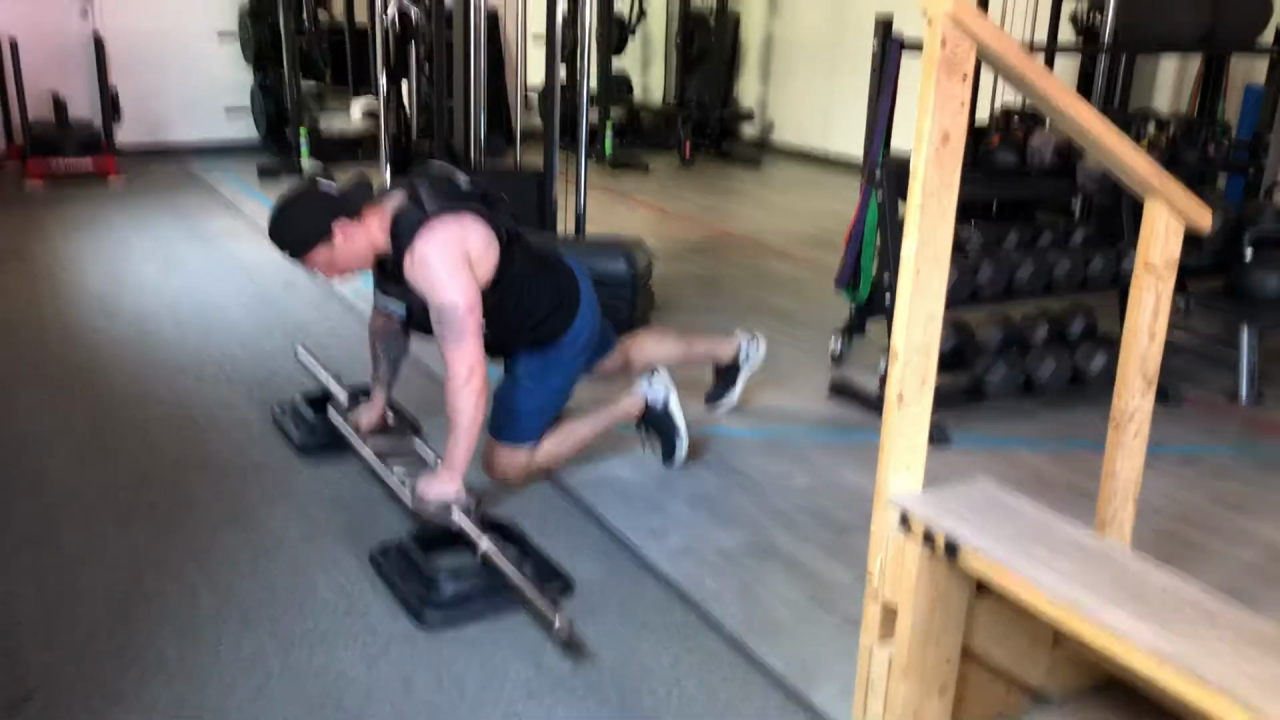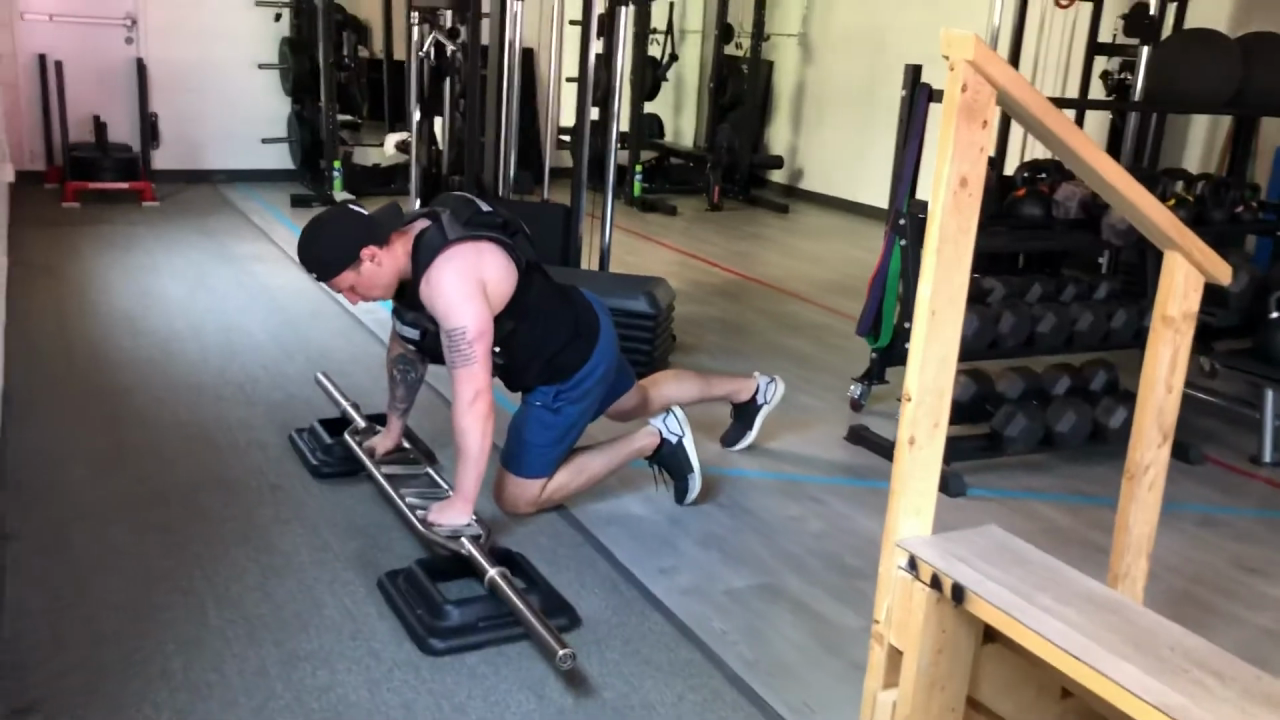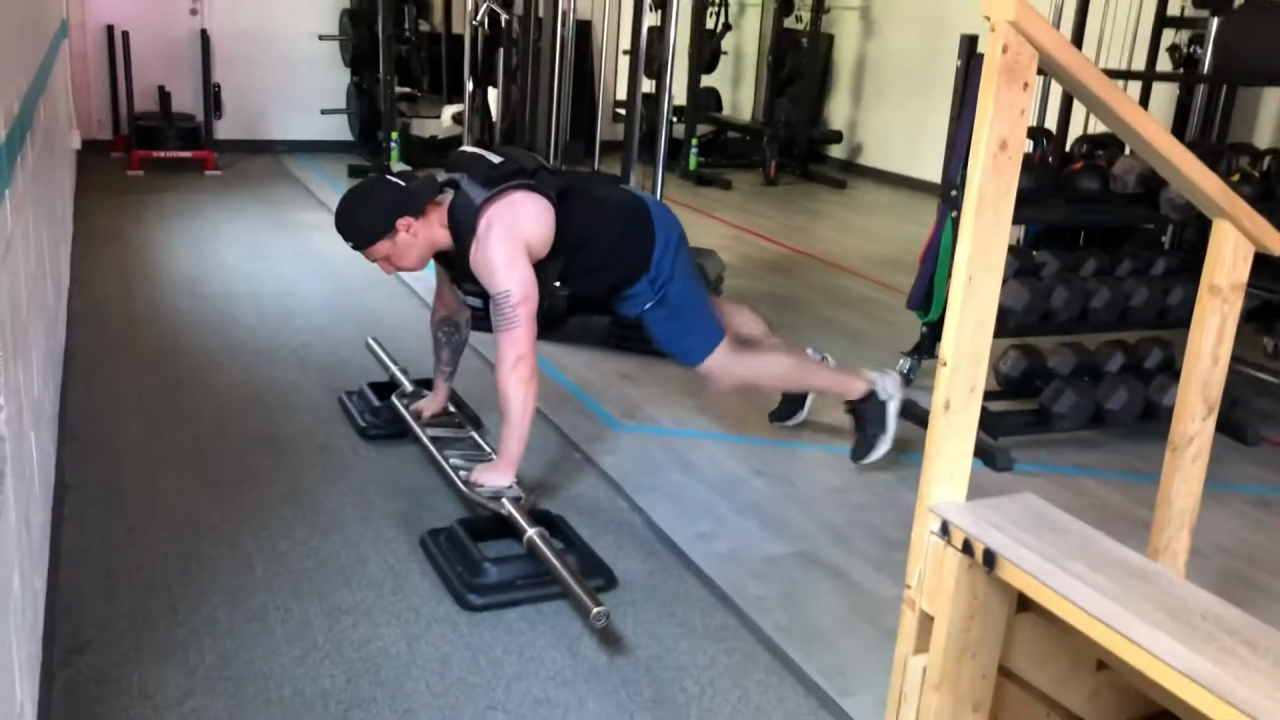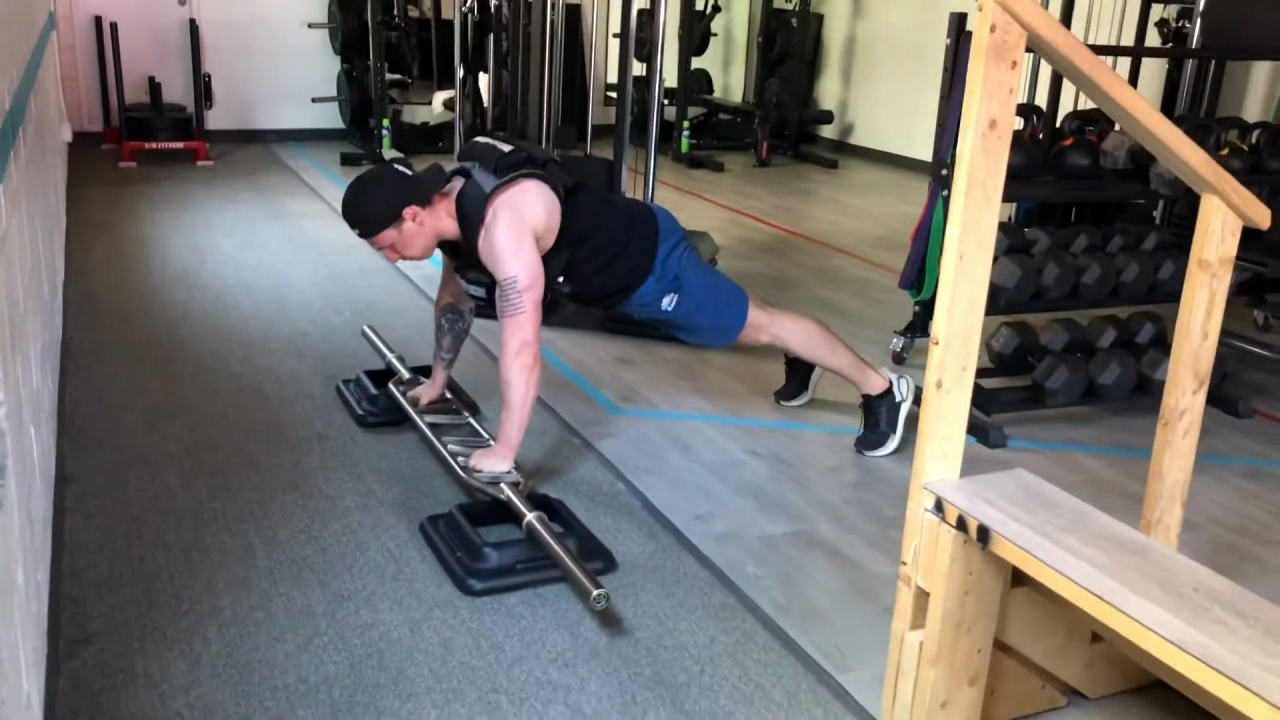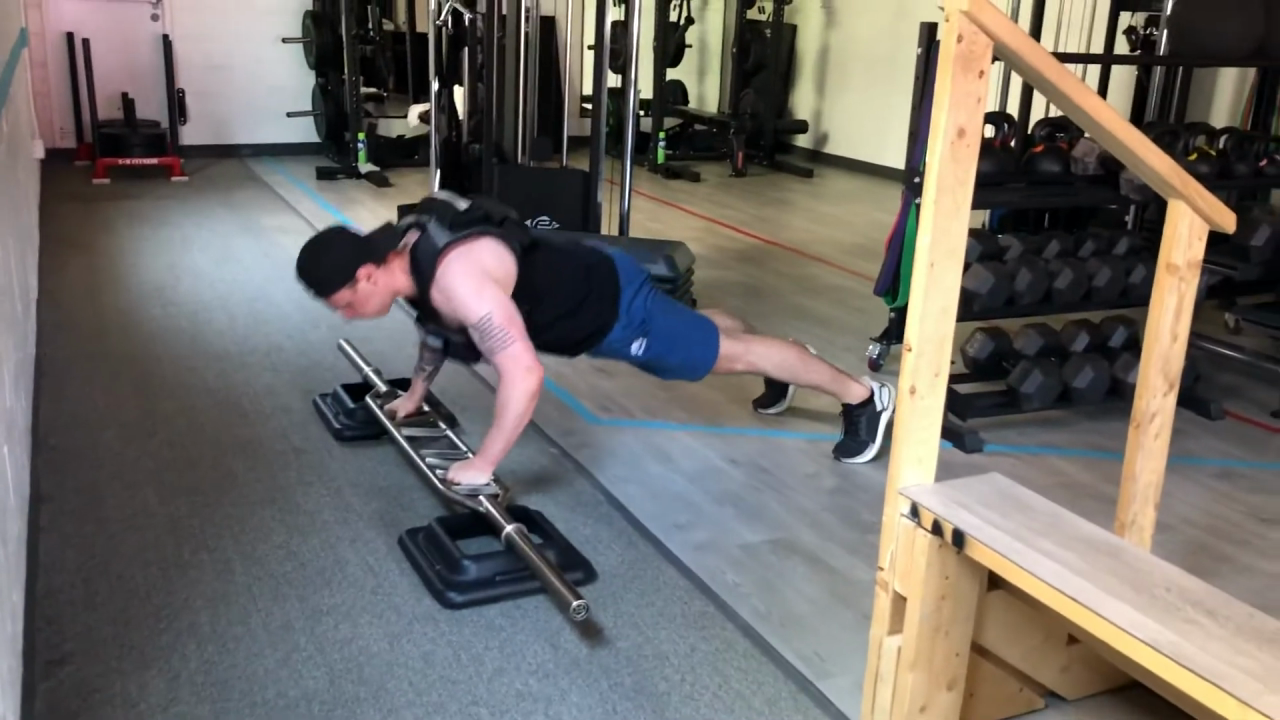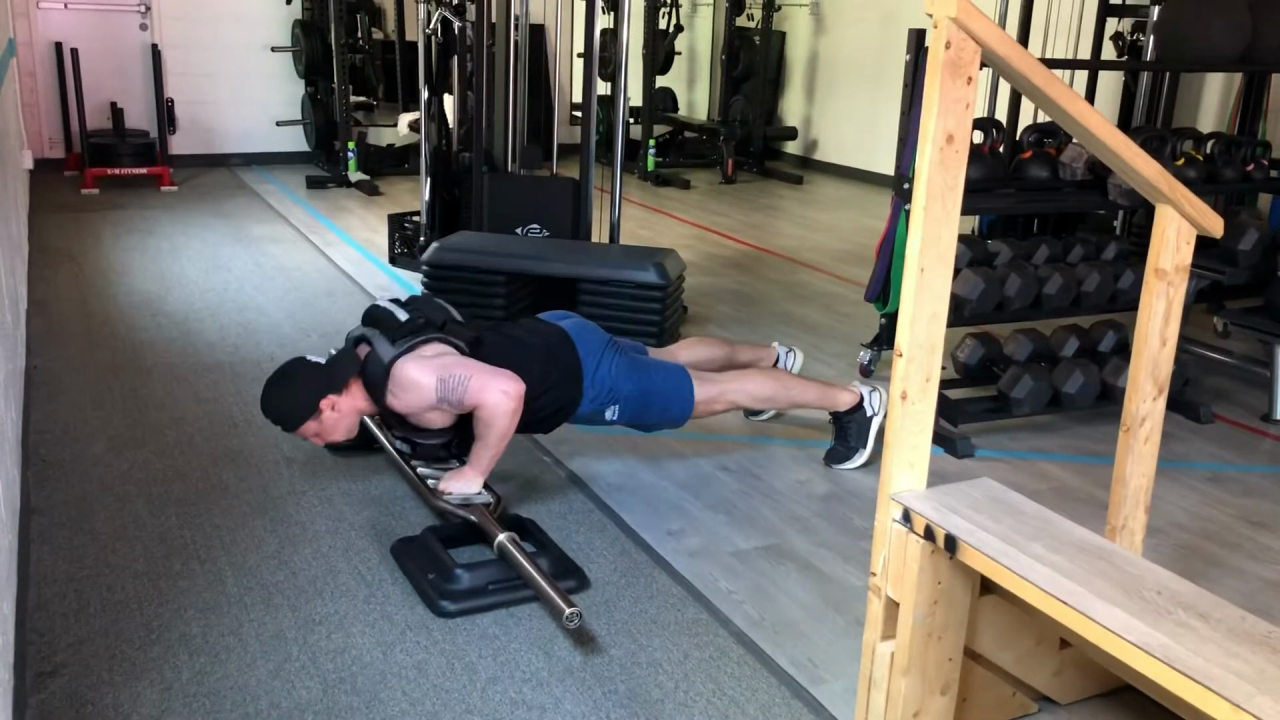
dt=0.5s
person 1, frame 1
left shoulder: (429, 250)
right shoulder: (382, 218)
left elbow: (467, 369)
right elbow: (389, 314)
left wrist: (450, 476)
right wrist: (378, 402)
left hip: (554, 326)
right hip: (556, 295)
left knee: (506, 463)
right knee: (616, 359)
left ankle: (639, 403)
right ankle: (732, 350)
person 1, frame 2
left shoulder: (446, 275)
right shoulder: (407, 246)
left elbow: (473, 395)
right elbow: (406, 344)
left wrist: (460, 505)
right wrist: (392, 429)
left hip: (571, 359)
right hip: (575, 330)
left knee: (518, 498)
right knee: (635, 403)
left ankle: (654, 441)
right ankle: (750, 390)
person 1, frame 3
left shoulder: (491, 237)
right shoulder: (443, 215)
left elbow: (517, 362)
right elbow: (450, 308)
left wrist: (505, 467)
right wrist: (440, 391)
left hip: (644, 249)
right hip: (619, 237)
left knee: (720, 369)
right knee: (711, 316)
left ankle: (866, 391)
right ankle: (805, 367)
person 1, frame 4
left shoulder: (500, 225)
right shoulder: (448, 205)
left elbow: (521, 350)
right elbow: (455, 298)
left wrist: (503, 453)
right wrist: (437, 378)
left hip: (649, 260)
right hip: (616, 264)
left knee: (755, 323)
right knee: (732, 310)
left ankle: (882, 388)
right ankle: (801, 363)
person 1, frame 5
left shoulder: (452, 279)
right shoulder: (409, 249)
left elbow: (523, 374)
left wrist: (484, 464)
right wrist: (418, 389)
left hip: (613, 306)
right hip: (585, 283)
left knee: (731, 354)
right knee: (692, 325)
left ankle: (861, 396)
right ankle: (784, 371)
person 1, frame 6
left shoulder: (404, 384)
right shoulder: (366, 356)
left elbow: (504, 390)
right elbow: (428, 326)
left wrist: (474, 474)
left hip: (582, 378)
right hip: (552, 338)
left knee: (708, 394)
right knee: (666, 359)
left ankle: (851, 400)
right ankle: (770, 355)
